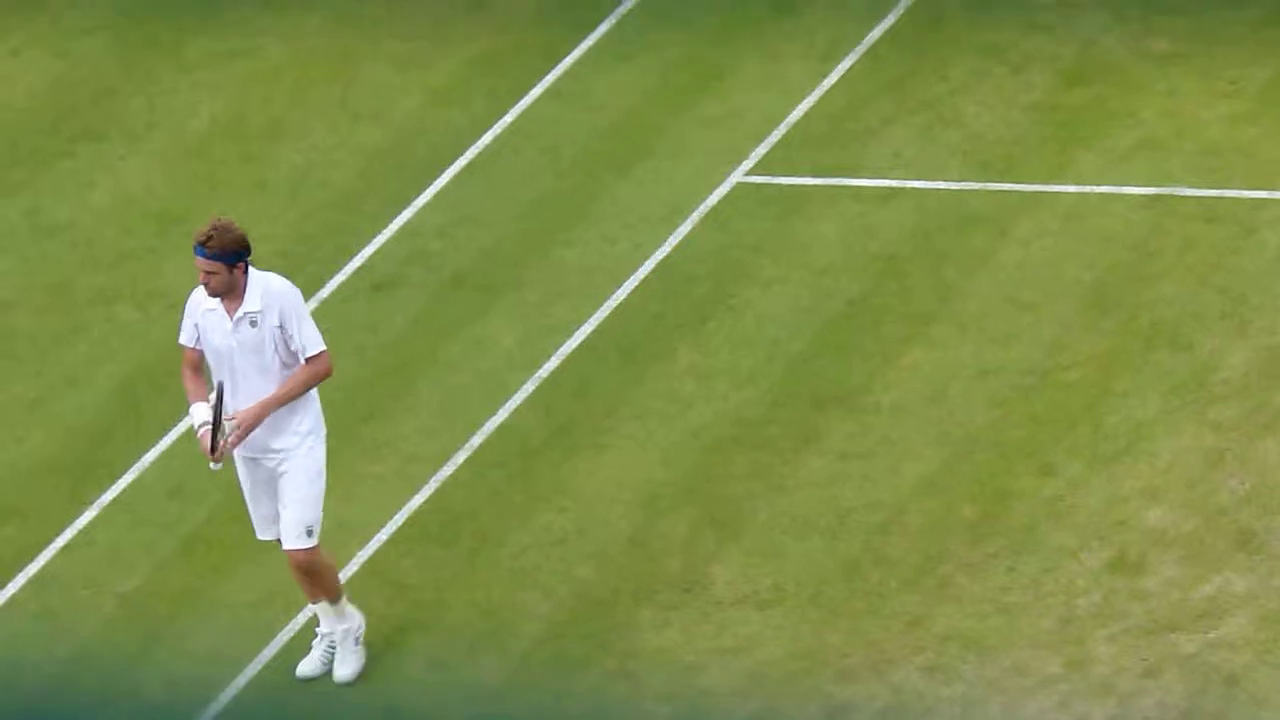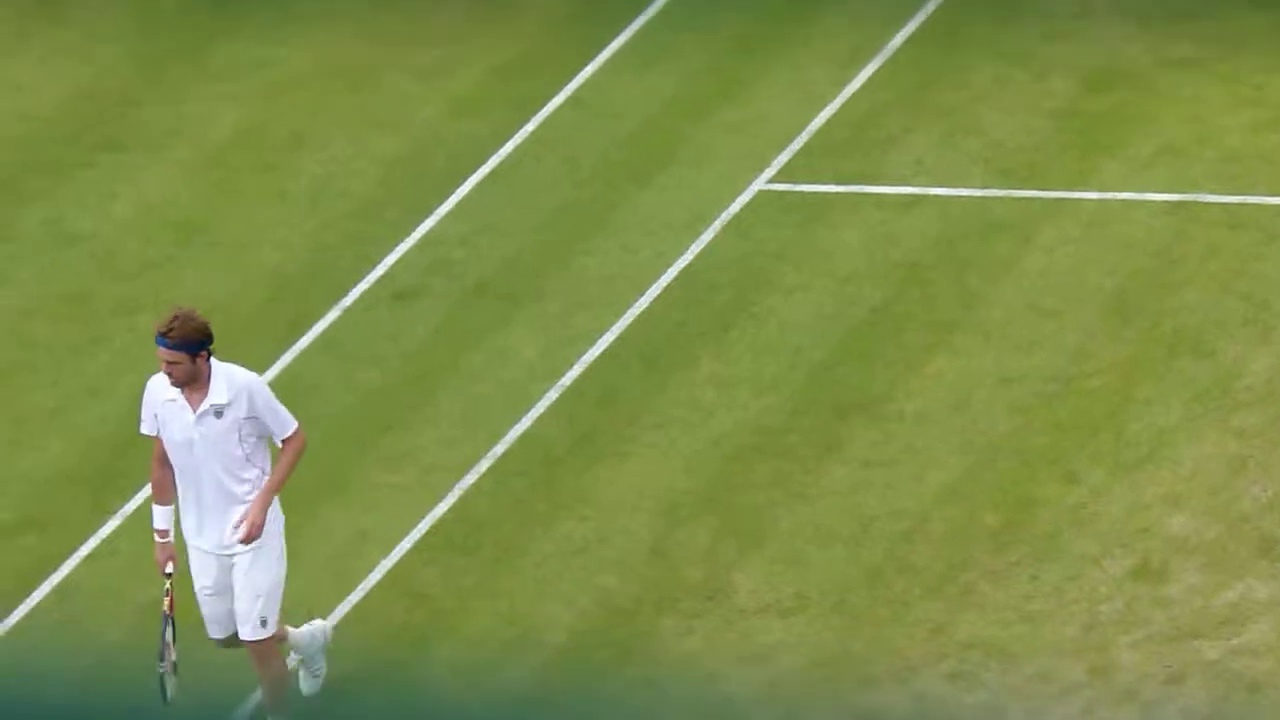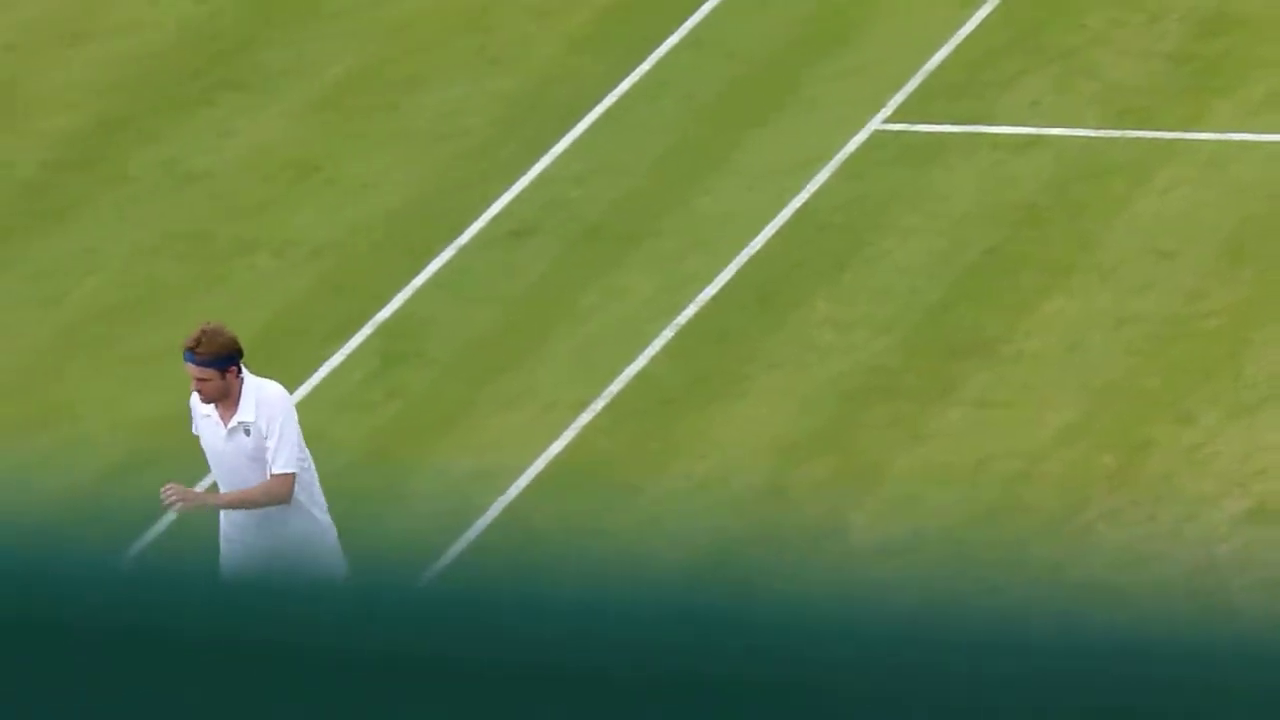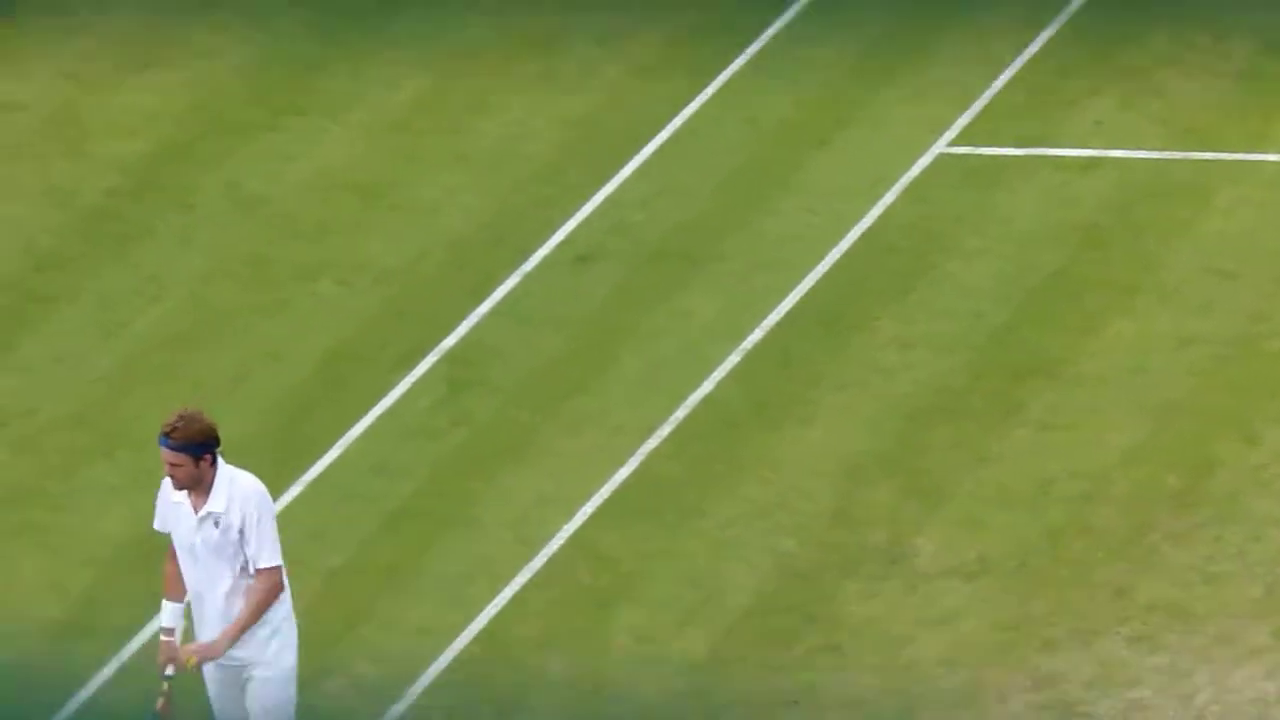
dt=0.4s
person 1, frame 1
left shoulder: (280, 294)
right shoulder: (199, 303)
left elbow: (320, 365)
right elbow: (192, 369)
left wrist: (261, 410)
right wrist: (201, 422)
left hip: (296, 443)
right hip: (248, 447)
left knee: (300, 552)
right knee: (283, 543)
left ankle: (350, 627)
right ankle: (333, 628)
person 1, frame 2
left shoulder: (245, 386)
right shoulder: (157, 391)
left elbow: (294, 440)
right elbow: (162, 464)
left wrist: (263, 501)
right wrist: (162, 534)
left hip: (252, 531)
right hip: (202, 537)
left knee: (258, 638)
right knee: (228, 636)
right ankle: (304, 640)
person 1, frame 3
left shoulder: (273, 401)
right shoulder: (199, 402)
left elbow: (283, 490)
left wrist: (207, 500)
left hip: (302, 536)
right hip: (241, 536)
person 1, frame 4
left shoulder: (248, 495)
right shoulder: (170, 492)
left elbow: (272, 582)
left wrist: (223, 643)
right wrist: (169, 631)
left hip: (265, 648)
right hip: (215, 645)
